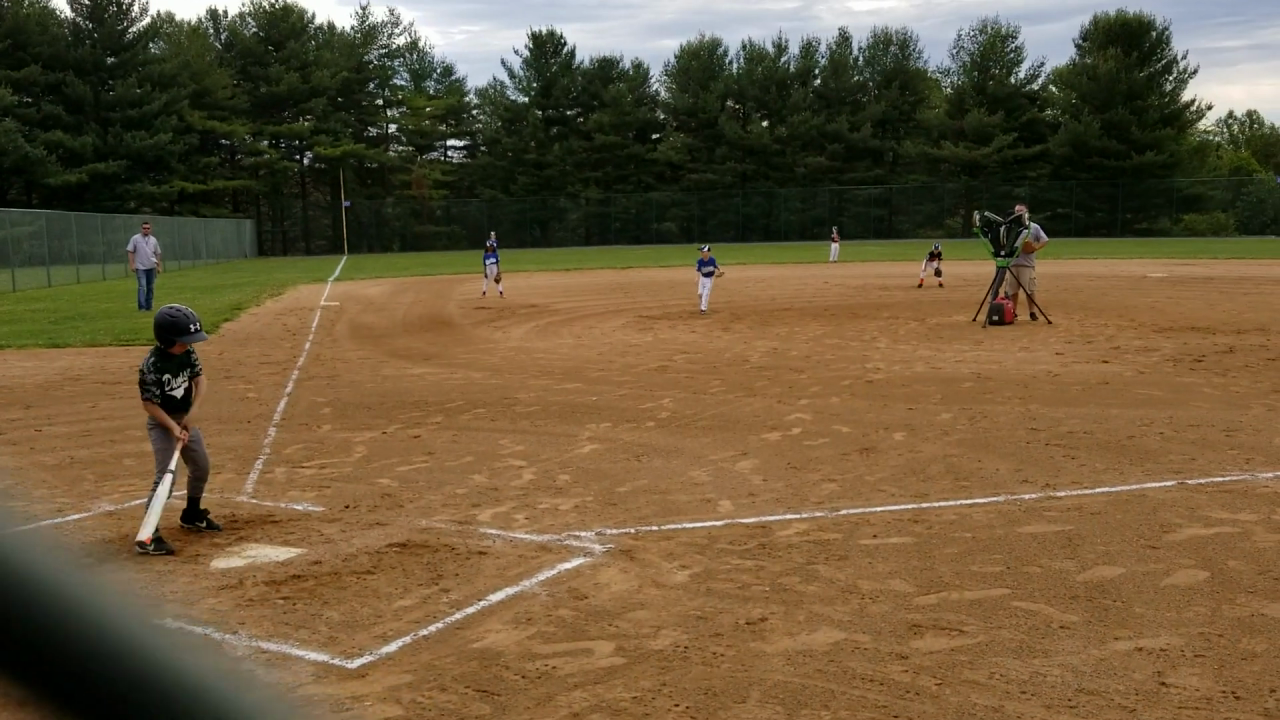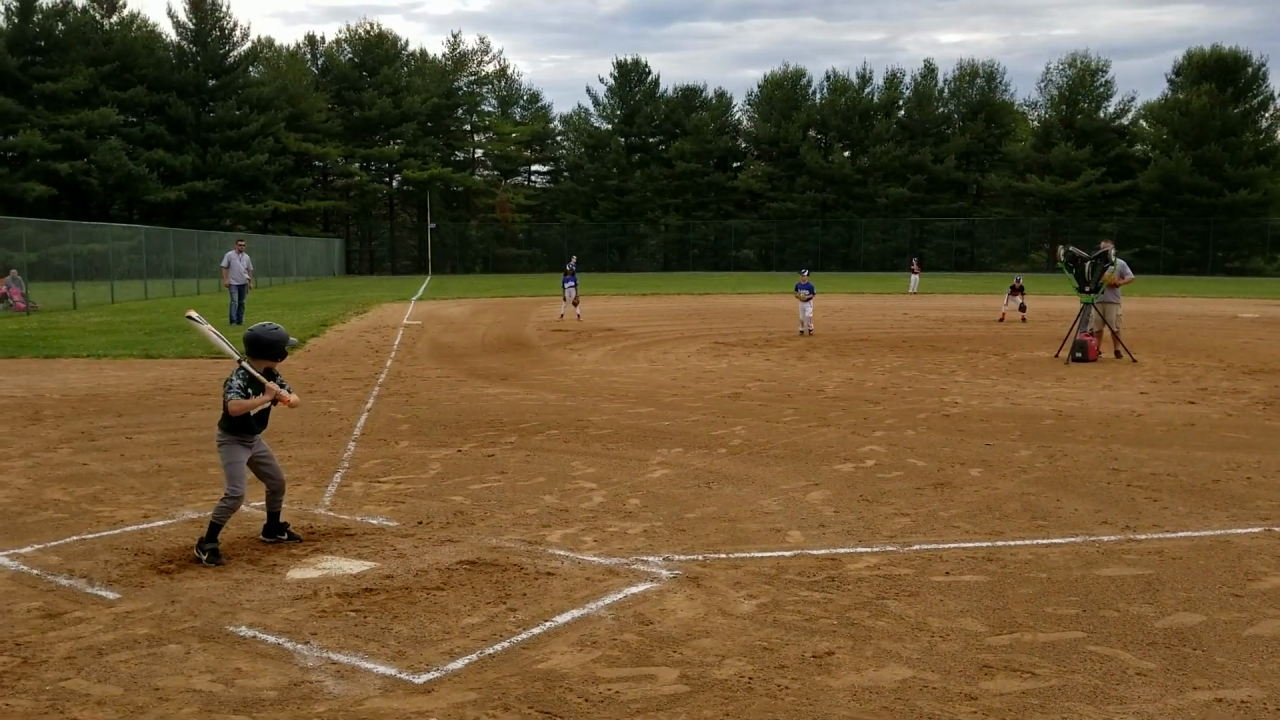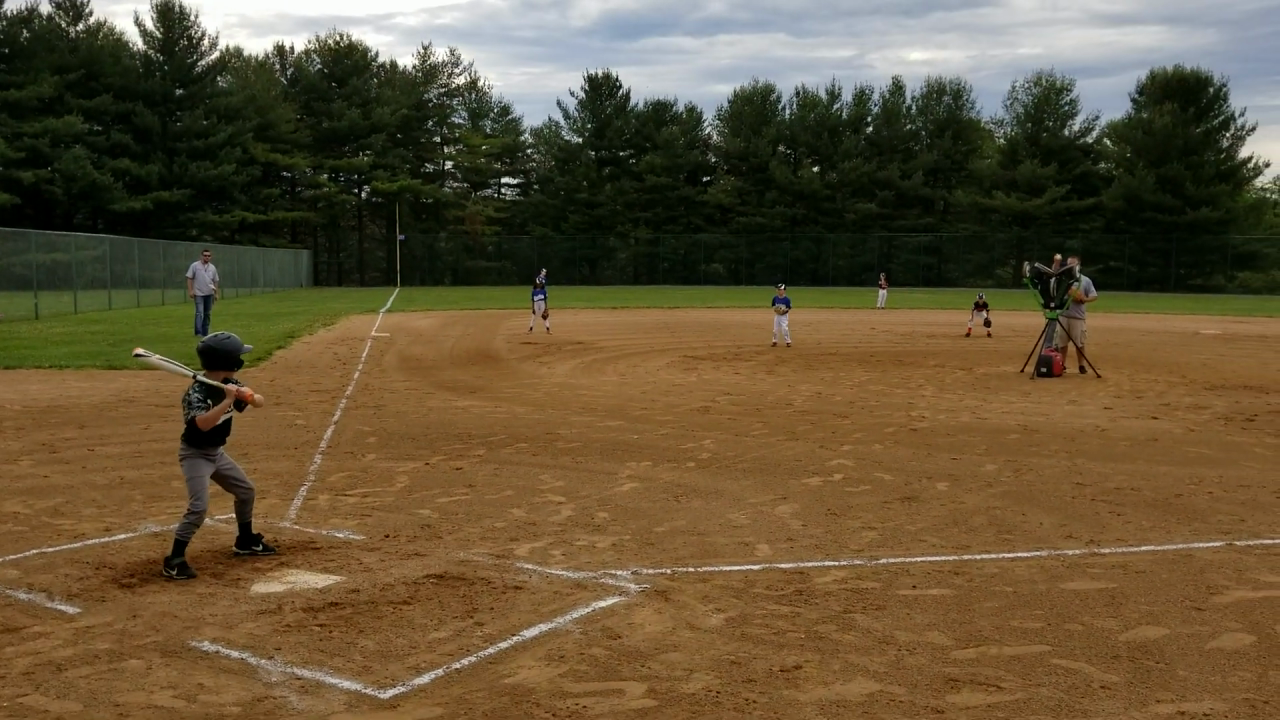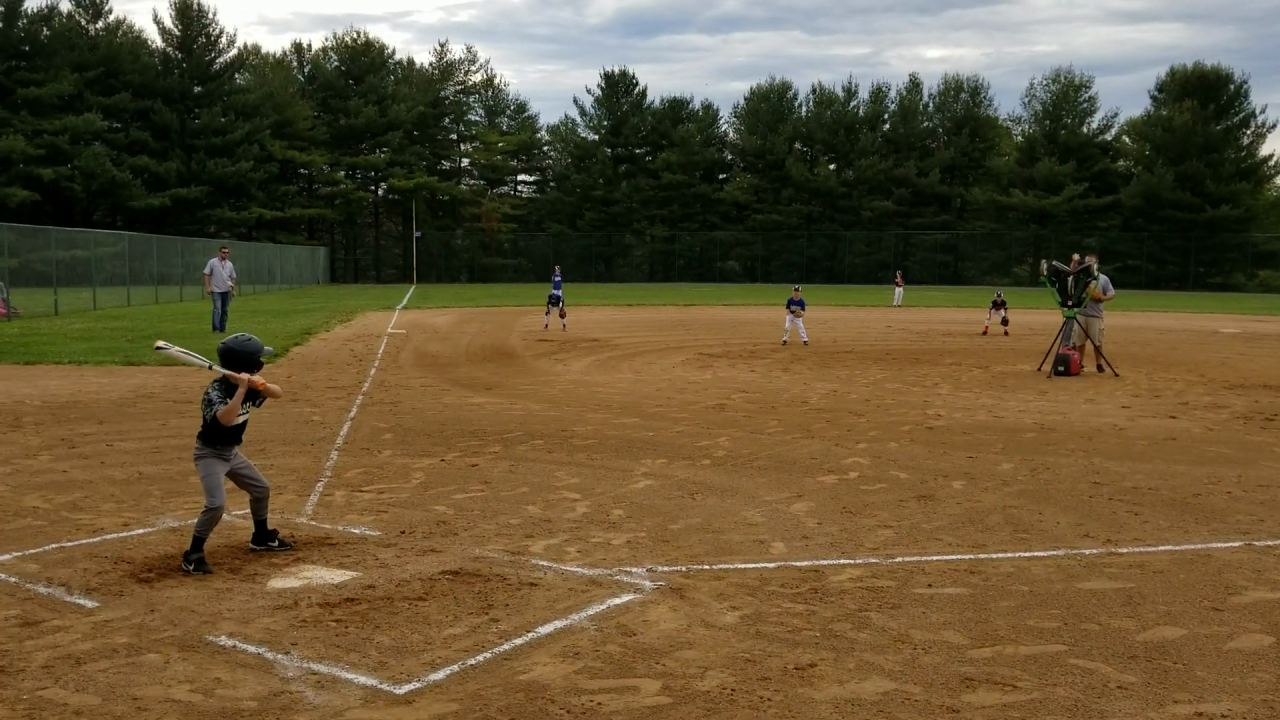
dt=1s
person 1, frame 1
left shoulder: (187, 353)
right shoulder: (153, 363)
left elbow: (200, 380)
right elbow: (150, 403)
left wrist: (192, 411)
right wrist: (172, 427)
left hip: (186, 419)
right hip: (164, 425)
left knee: (201, 468)
right knee: (165, 477)
left ankle: (192, 515)
right ankle: (149, 536)
person 1, frame 2
left shoulder: (271, 374)
right shoulder: (239, 378)
left elbow: (296, 400)
right elbow: (233, 408)
left wrist: (287, 397)
right wrist: (265, 397)
left hip: (254, 439)
right hip: (232, 441)
left knee: (277, 482)
right knee: (236, 493)
left ankle: (273, 529)
right ankle: (207, 544)
person 1, frame 3
left shoulder: (229, 385)
right shoulder: (196, 392)
left elbow: (260, 403)
right elbow: (204, 424)
left wrist: (249, 396)
right wrist: (228, 400)
left hip: (217, 452)
right hip: (195, 454)
left knee: (246, 491)
right knee: (199, 508)
left ankle: (246, 541)
right ankle: (174, 560)
person 1, frame 4
left shoulder: (247, 385)
right shoulder: (215, 390)
left elbow: (278, 393)
right elbow: (226, 419)
left wrist: (261, 384)
right wrist: (241, 389)
left hip: (231, 452)
right hip: (209, 453)
left knee: (261, 489)
right knee: (216, 504)
left ankle: (262, 537)
right ankle: (193, 555)
